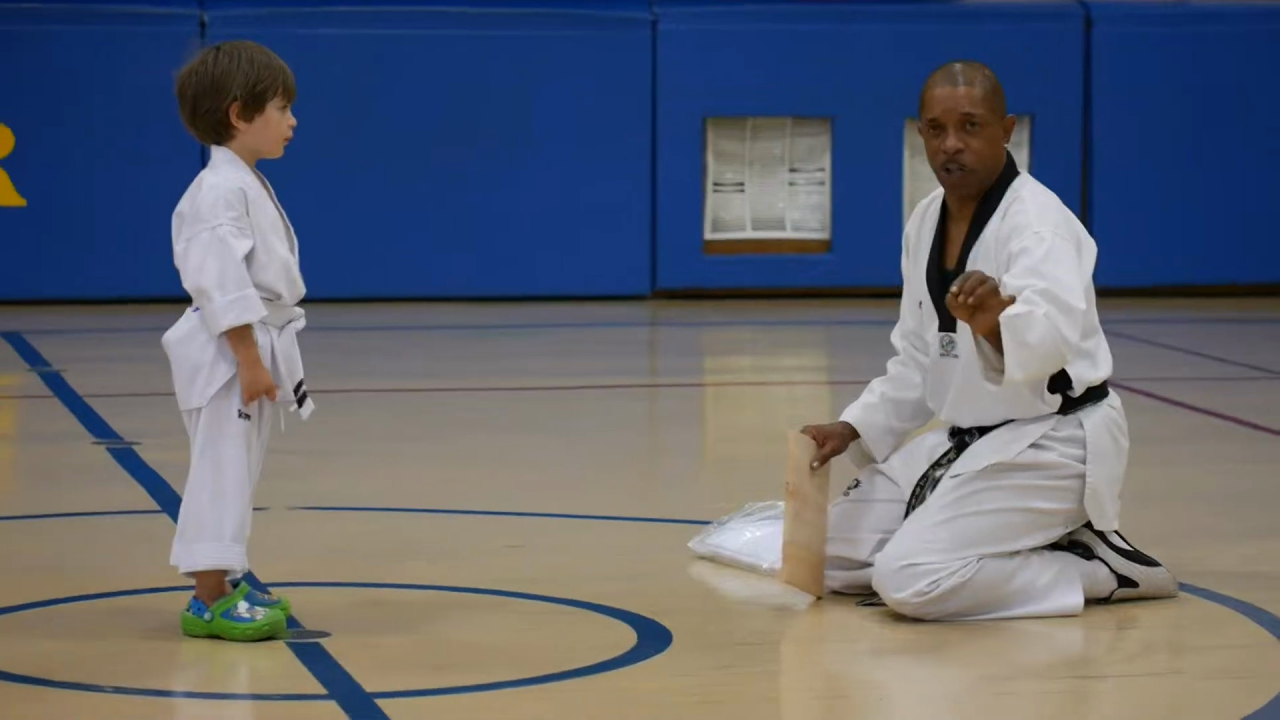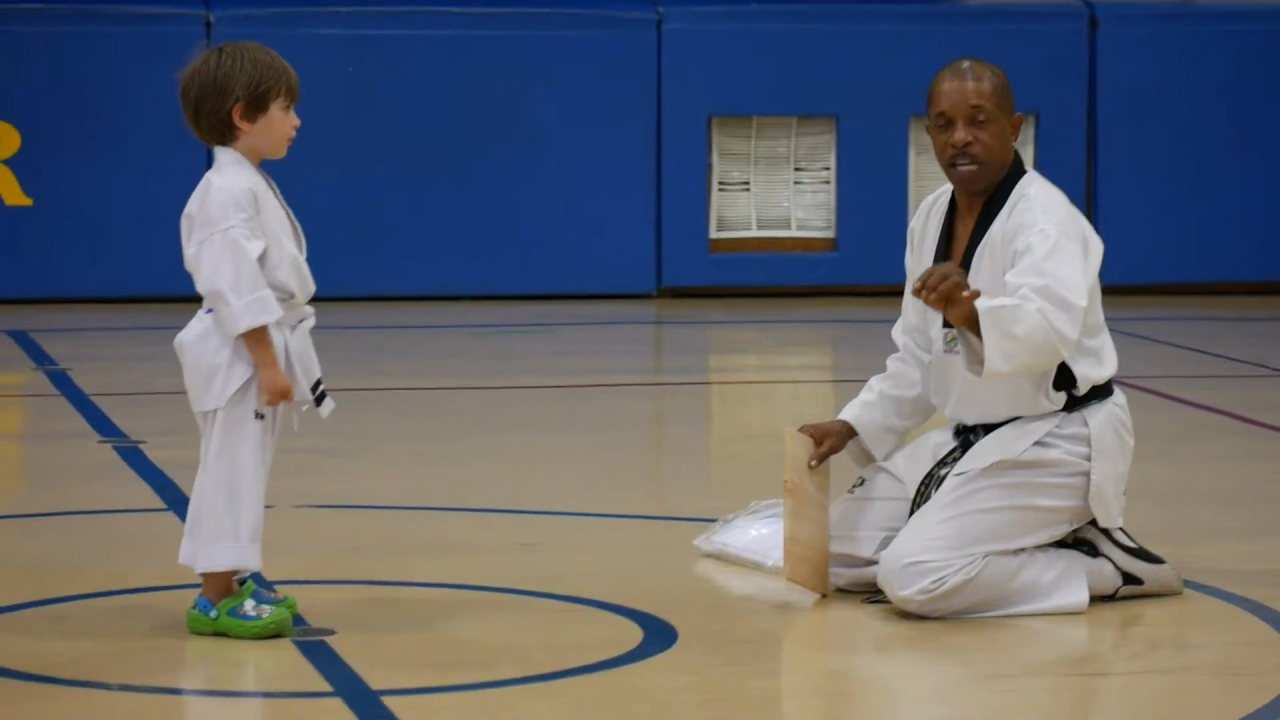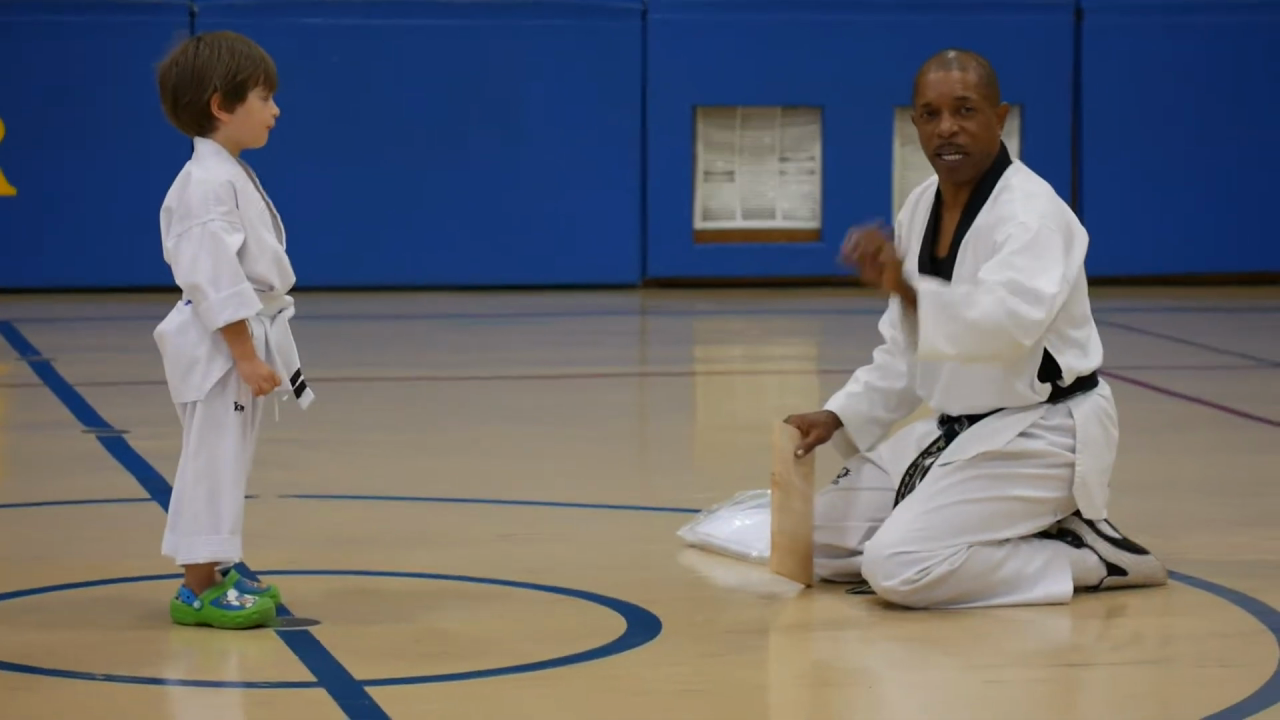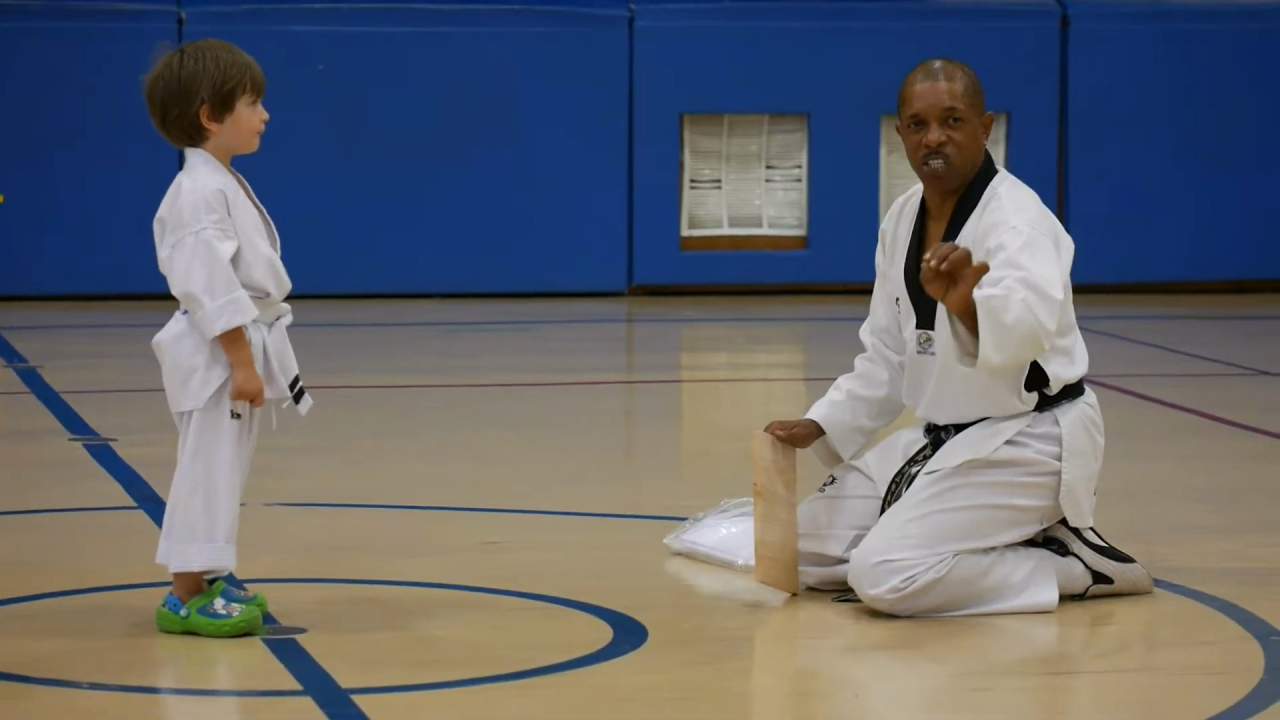
dt=0.7s
person 1, frame 1
left shoulder: (247, 185)
right shoulder: (221, 189)
right elbow: (222, 286)
right wrist: (250, 360)
left hip: (254, 350)
right hip: (229, 353)
left knee: (239, 469)
right knee: (222, 470)
left ankle: (227, 582)
right ankle: (209, 599)
person 1, frame 2
left shoulder: (251, 184)
right shoulder: (229, 190)
right elbow: (233, 286)
right wrist: (266, 362)
left hip: (259, 353)
right hip: (239, 354)
left knee: (244, 468)
right knee: (231, 468)
left ankle: (234, 581)
right ankle: (216, 598)
person 1, frame 3
left shoulder: (230, 175)
right shoulder: (208, 182)
right elbow: (214, 280)
right wrist: (247, 355)
left hip: (243, 343)
right hip: (221, 345)
left knee: (228, 461)
right knee: (212, 462)
left ankle: (218, 571)
right ankle: (198, 589)
person 1, frame 4
left shoulder: (225, 184)
right shoulder: (200, 192)
right elbow: (210, 288)
right wrist: (241, 363)
left hip: (240, 351)
right hip: (218, 354)
left knee: (224, 469)
right knee: (207, 469)
left ankle: (210, 581)
right ankle: (186, 596)
person 2, frame 1
left shoulder: (1038, 221)
right shoulder: (926, 221)
left elbow: (1051, 334)
right elbow: (919, 360)
left wrist: (993, 320)
right wrist: (856, 429)
left hip: (1058, 445)
right hip: (967, 439)
left knee: (916, 585)
right knee: (837, 557)
left ankle: (1099, 568)
right ankle: (1047, 547)
person 2, frame 2
left shoulder: (1047, 220)
right shoulder: (934, 215)
left elbow: (1045, 332)
right elbow: (920, 355)
left wrist: (969, 310)
right wrist: (854, 426)
left hip: (1058, 441)
right hip: (976, 435)
left knee: (925, 585)
right knee: (840, 556)
left ankle: (1101, 564)
right ankle: (1051, 547)
person 2, frame 3
left shoulder: (1029, 207)
right shoulder: (921, 208)
left elbow: (1008, 323)
right elbow: (909, 347)
left wrist: (908, 292)
right wrist: (842, 417)
left hip: (1043, 433)
right hip: (964, 428)
left knee: (904, 570)
right knee: (824, 545)
left ankle: (1090, 556)
right ankle: (1042, 536)
person 2, frame 4
left shoulder: (1017, 219)
right shoulder: (903, 218)
left elbow: (1028, 323)
right elbow: (887, 355)
left wrist: (966, 303)
right wrist: (820, 425)
left hip: (1027, 441)
right hip: (941, 436)
left knee: (884, 578)
right knee: (810, 550)
left ankle: (1074, 564)
right ankle: (1013, 544)
